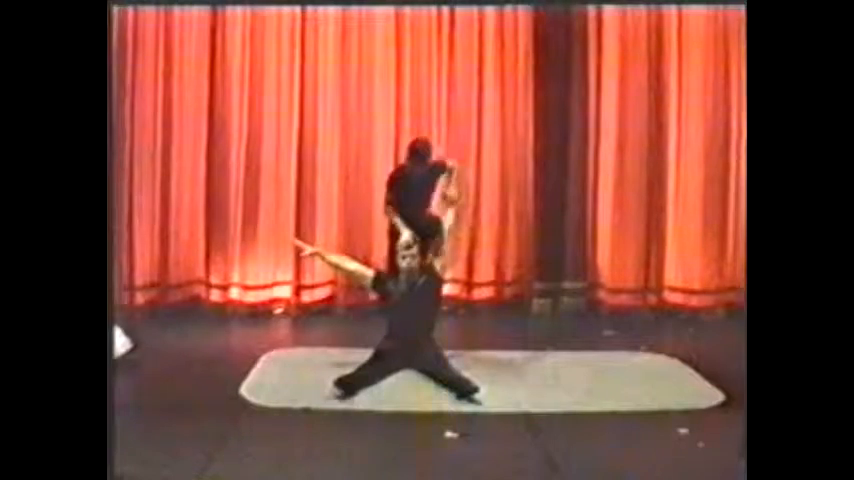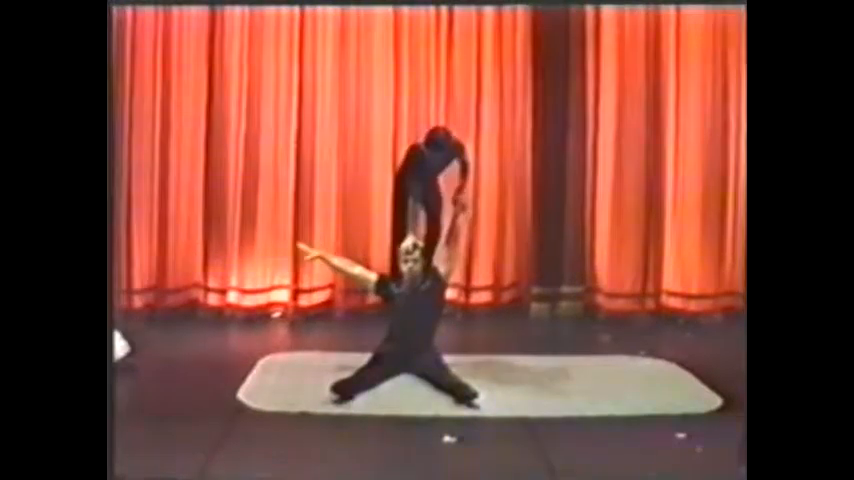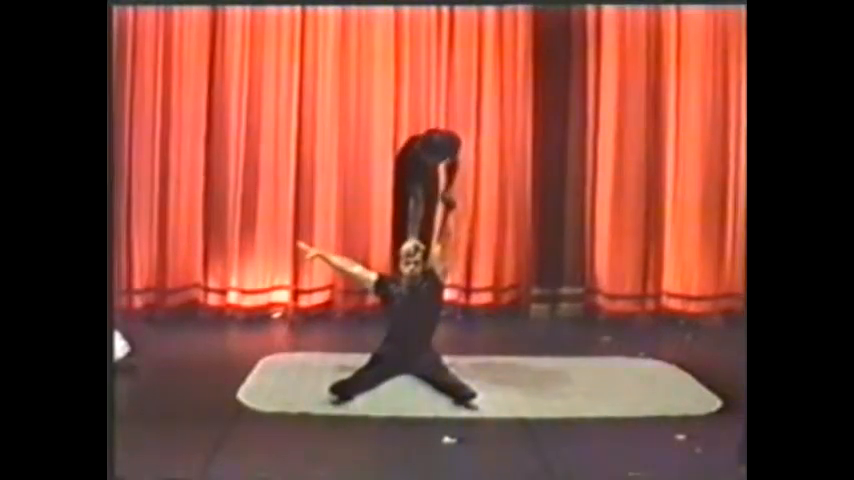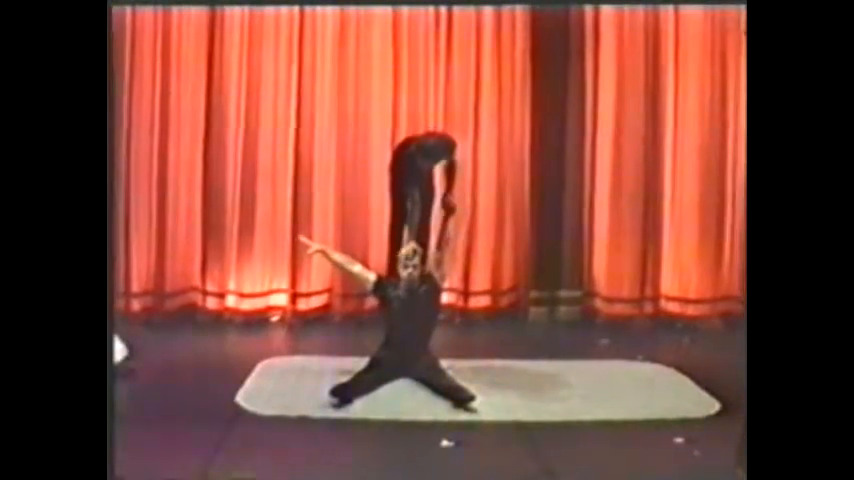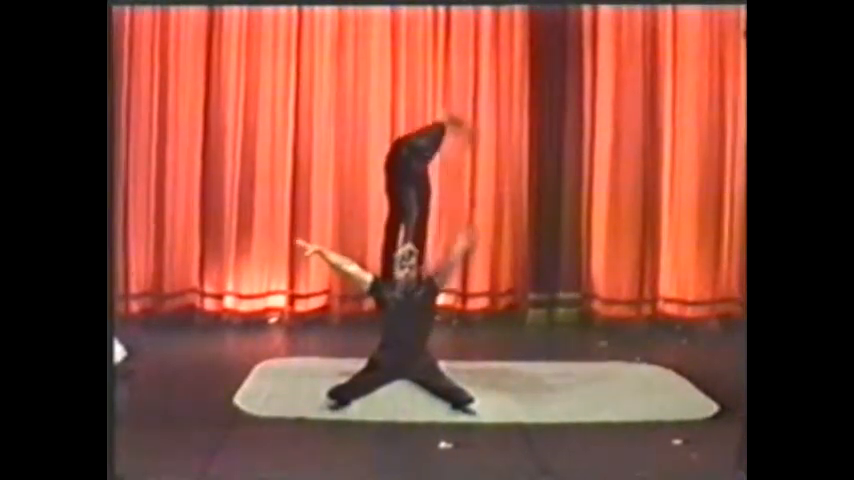
dt=0.5s
person 1, frame 1
left shoulder: (430, 278)
right shoulder: (388, 284)
left elbow: (442, 242)
right elbow: (350, 265)
left wrist: (449, 209)
right wrist: (318, 252)
left hip: (424, 349)
right hip: (393, 348)
left knee: (456, 382)
right knee: (358, 380)
left ankle: (467, 394)
right ankle: (346, 390)
person 1, frame 2
left shoulder: (434, 283)
right shoulder: (393, 287)
left elbow: (449, 248)
right elbow: (355, 270)
left wrist: (456, 215)
right wrist: (321, 255)
left hip: (424, 354)
right hip: (392, 352)
left knee: (455, 388)
right knee: (360, 381)
left ankle: (465, 398)
right ankle: (344, 394)
person 1, frame 3
left shoulder: (432, 283)
right shoulder: (391, 286)
left elbow: (441, 246)
right elbow: (354, 269)
left wrist: (446, 212)
right wrist: (321, 253)
left hip: (423, 355)
right hip: (391, 353)
left knee: (458, 391)
right knee: (357, 383)
left ankle: (464, 399)
right ankle: (342, 395)
person 1, frame 4
left shoulder: (430, 287)
right shoulder: (388, 289)
left elbow: (441, 251)
right elbow: (354, 267)
left wrist: (447, 216)
right wrist: (323, 250)
left hip: (421, 360)
right hip: (389, 359)
left knee: (459, 395)
right knee: (352, 389)
left ankle: (462, 402)
right ankle: (343, 398)
person 1, frame 5
left shoulder: (427, 289)
right shoulder: (384, 290)
left elbow: (450, 264)
right elbow: (351, 268)
left wrist: (463, 245)
right wrist: (320, 250)
left hip: (419, 361)
right hip: (387, 360)
left knee: (458, 398)
right knee: (346, 393)
left ankle: (462, 403)
right ankle: (338, 400)
person 2, frame 1
left shoulder: (435, 168)
right shoulder: (398, 175)
left elbow: (452, 168)
right elbow: (388, 206)
left wrist: (450, 188)
left hip: (422, 220)
right hip: (402, 223)
person 2, frame 2
left shoulder: (455, 147)
right shoulder: (415, 155)
left elbow: (464, 165)
right elbow: (413, 198)
left wrist: (460, 190)
left hip: (429, 183)
right hip: (408, 182)
left knee: (434, 227)
right knee: (401, 231)
right ankle: (398, 277)
person 2, frame 3
left shoulder: (452, 143)
right shoulder: (412, 155)
left elbow: (453, 163)
right elbow: (425, 192)
left wrist: (448, 190)
left hip: (428, 171)
right hip: (408, 170)
left knee: (427, 219)
right knee: (402, 217)
person 2, frame 4
left shoulder: (446, 145)
right shoulder: (407, 156)
left elbow: (451, 164)
left wrist: (448, 194)
left hip: (423, 174)
right hip: (404, 172)
left knee: (423, 220)
right knee: (400, 217)
right ankle: (393, 273)
person 2, frame 5
left shoulder: (434, 134)
right shoulder: (400, 160)
left elbow: (449, 120)
right elbow: (407, 210)
left wrist: (462, 128)
left hip: (417, 174)
right hip: (401, 174)
left knee: (420, 217)
right knee: (398, 215)
right ankle: (388, 276)
